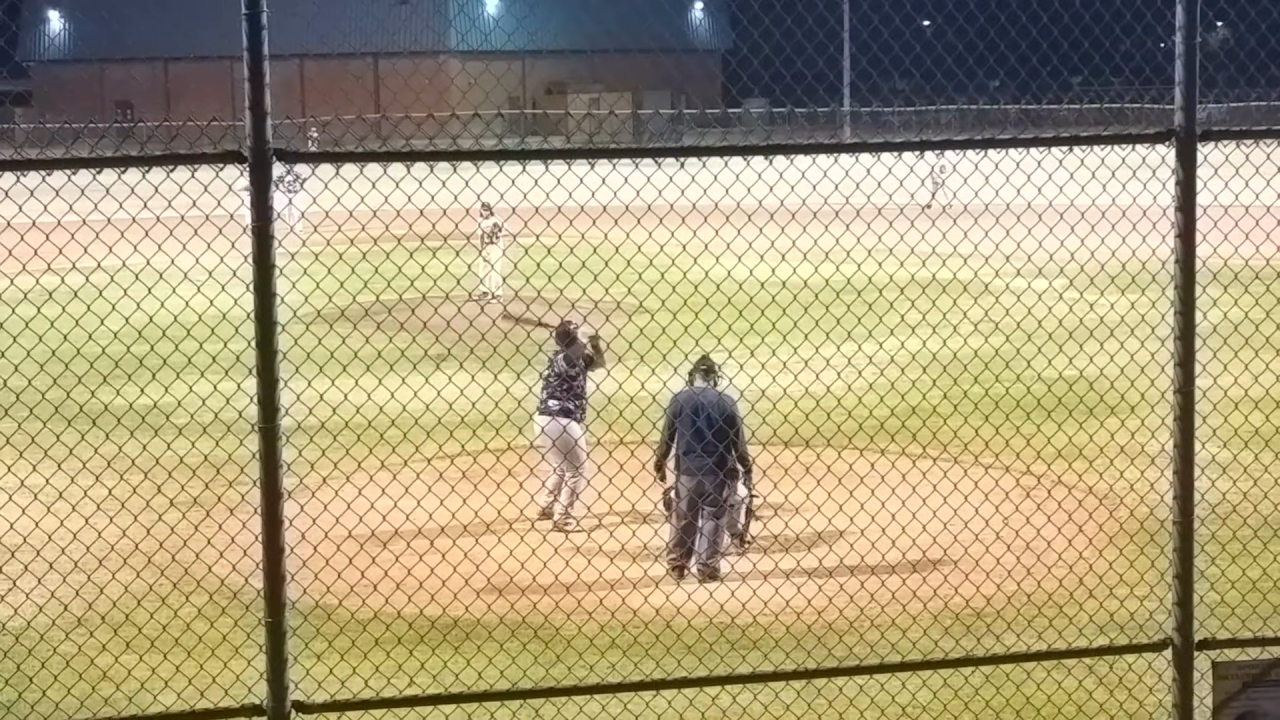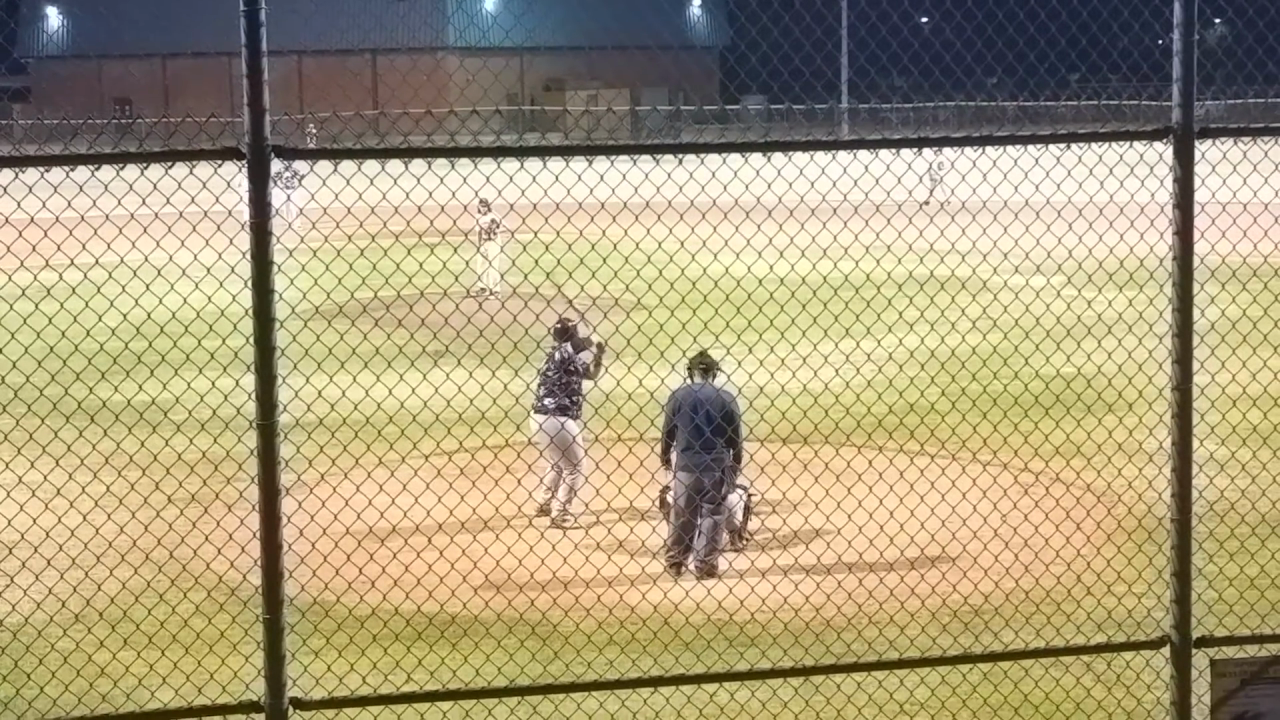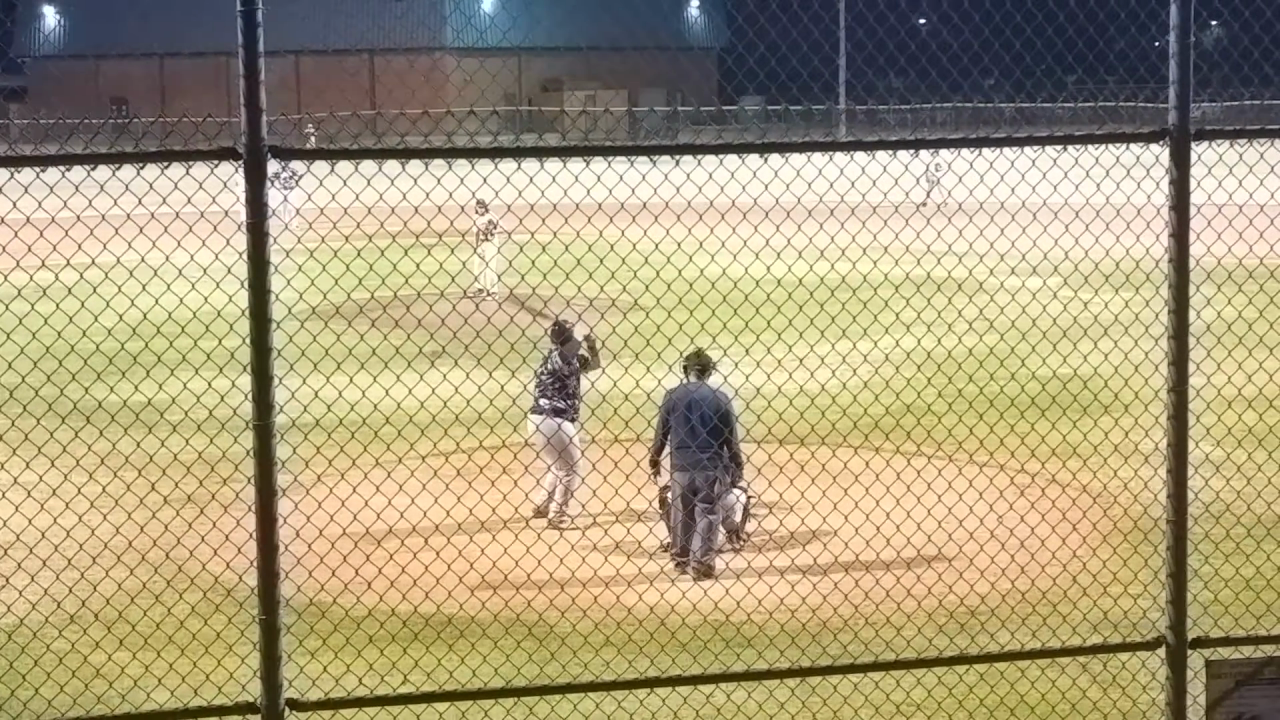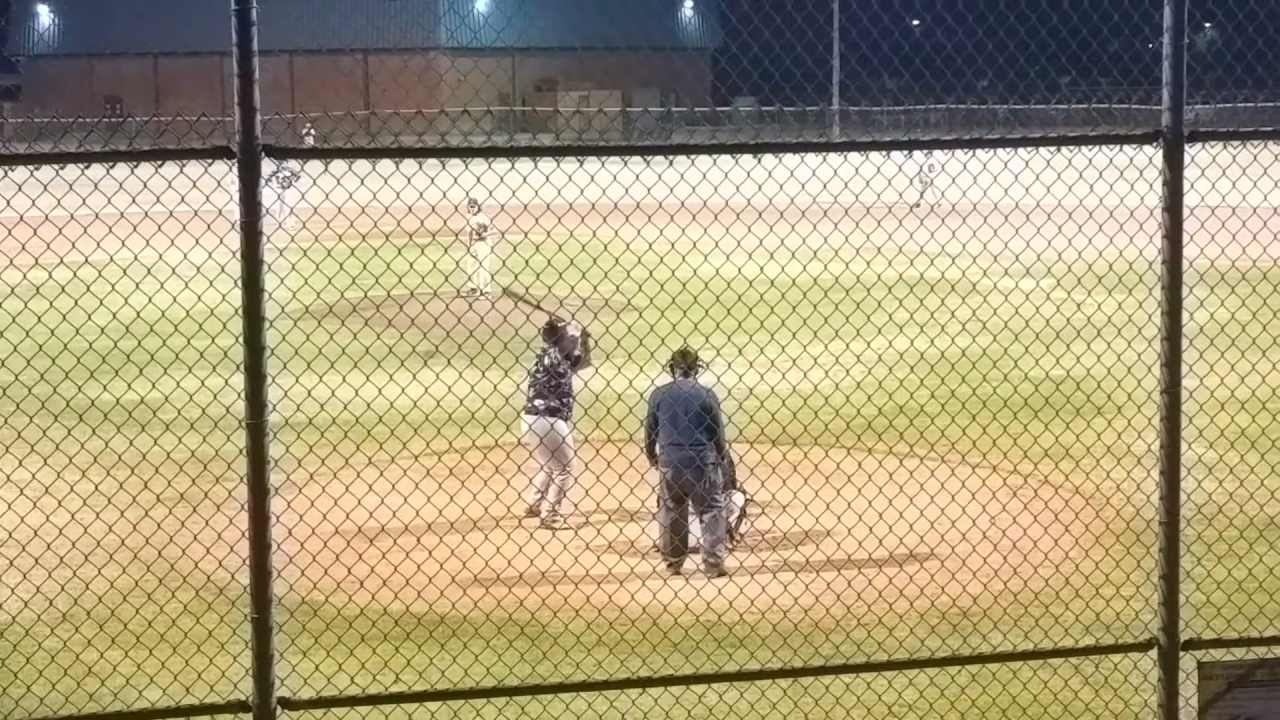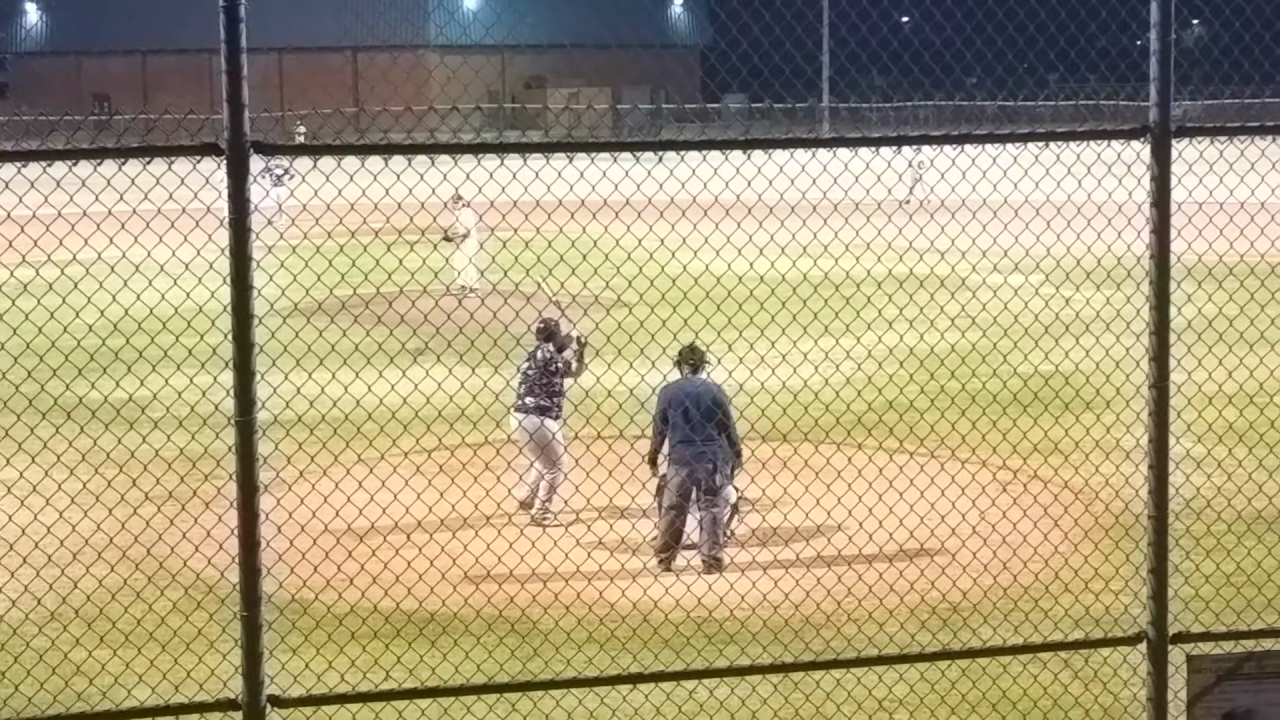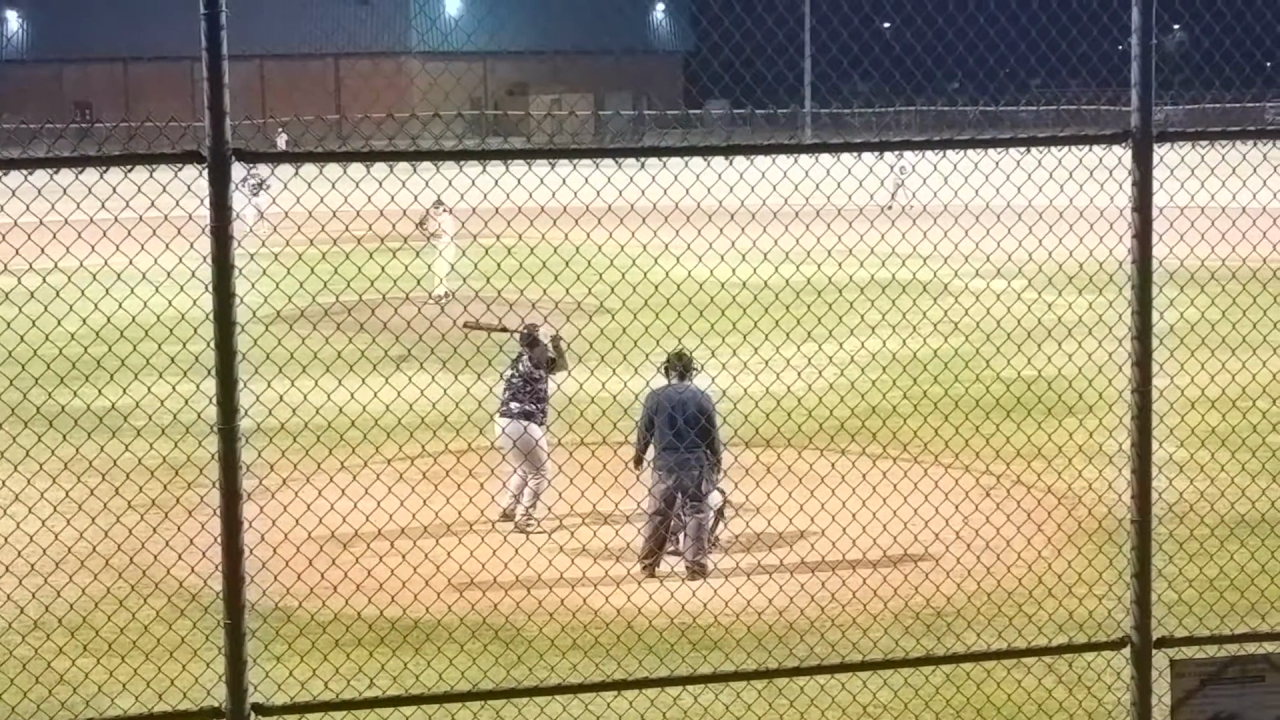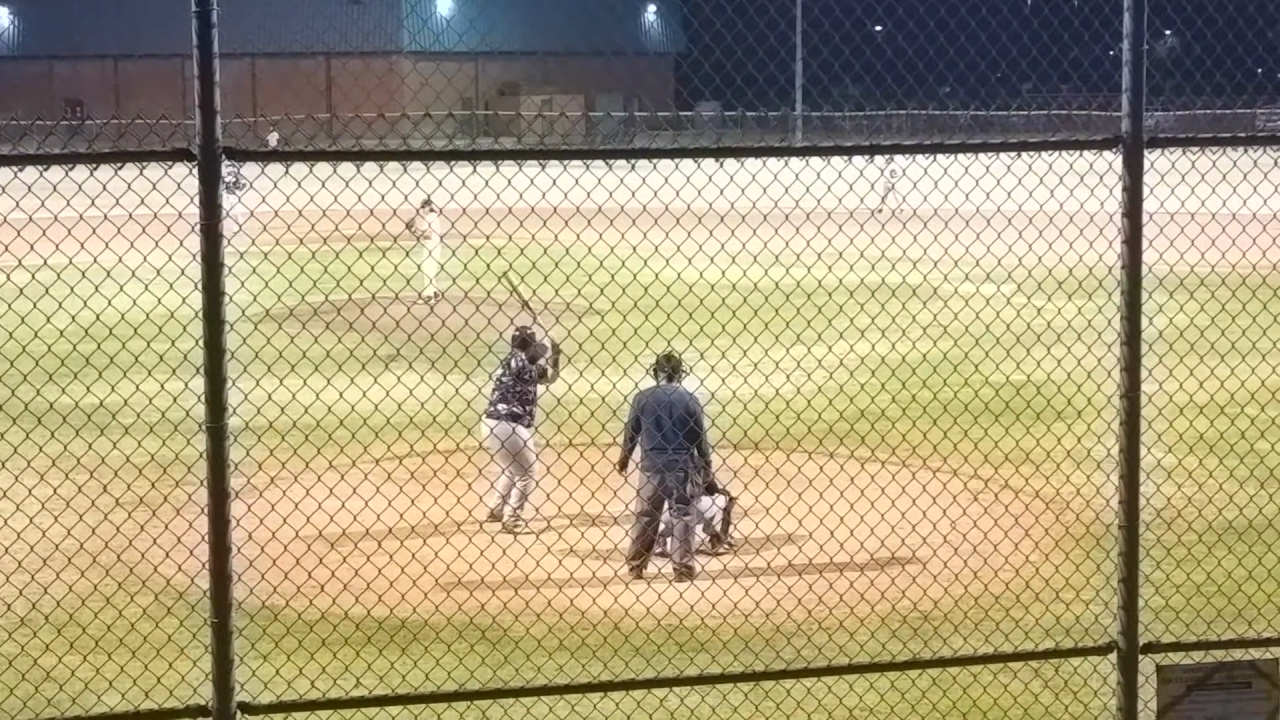
dt=0.5s
person 1, frame 1
left shoulder: (679, 400)
right shoulder: (726, 401)
left elbow: (667, 438)
right elbow: (738, 441)
left wrist: (659, 465)
right wrist: (747, 469)
left hip: (687, 469)
right hip: (718, 470)
left knee: (683, 519)
right knee: (713, 519)
left ankle: (677, 565)
right ankle: (707, 567)
person 1, frame 2
left shoulder: (678, 396)
right shoulder: (725, 398)
left elbow: (667, 434)
right elbow: (736, 436)
left wrist: (665, 457)
right wrist: (736, 461)
left hip: (686, 466)
right hip: (717, 466)
left knee: (681, 516)
right knee: (713, 516)
left ankle: (675, 563)
right ankle: (705, 565)
person 1, frame 3
left shoulder: (673, 396)
right shoulder: (720, 399)
left elbow: (661, 434)
right elbow: (731, 438)
left wrist: (654, 460)
right wrist: (738, 465)
left hip: (681, 465)
right hip: (712, 466)
left knee: (680, 516)
right knee: (708, 516)
left ankle: (681, 560)
right ankle: (701, 565)
person 1, frame 4
left shoulder: (660, 394)
right shoulder: (707, 395)
left elbow: (650, 431)
right elbow: (718, 434)
left wrist: (651, 455)
right wrist: (722, 459)
left hip: (670, 462)
right hip: (702, 462)
left knee: (671, 513)
right knee: (712, 512)
left ankle: (673, 561)
right ankle: (714, 563)
person 1, frame 5
left shoulder: (668, 391)
right shoulder: (715, 390)
left elbow: (659, 429)
right elbow: (728, 428)
left wrist: (653, 456)
right wrist: (737, 453)
left hip: (679, 459)
right hip: (711, 459)
left knee: (672, 510)
right knee: (712, 510)
left ankle: (664, 558)
right ankle: (712, 560)
person 1, frame 6
left shoulder: (655, 397)
right shoulder: (702, 397)
left elbow: (644, 432)
right elbow: (712, 435)
left wrist: (639, 456)
right wrist: (716, 461)
left hip: (665, 465)
right hip: (696, 465)
left knee: (657, 516)
right knee: (696, 516)
left ankle: (648, 564)
right ankle: (695, 566)
person 1, frame 7
left shoulder: (642, 398)
right shoulder: (690, 400)
left elbow: (631, 433)
right elbow: (700, 437)
left wrist: (624, 457)
right wrist: (707, 464)
left hip: (651, 466)
right hip: (683, 467)
left knee: (644, 517)
right knee: (683, 518)
left ankle: (635, 566)
right ankle: (683, 569)
person 2, frame 1
left shoulder: (576, 358)
right shoulder: (559, 360)
left elbow: (599, 363)
right elbow: (571, 358)
left wrist: (596, 345)
right wrist: (583, 342)
left hip: (551, 421)
right hip: (559, 422)
left knee: (559, 468)
right knee: (576, 470)
left ankle: (546, 507)
right ankle: (563, 518)
person 2, frame 2
left shoulder: (571, 358)
right shoulder: (559, 354)
left elbow: (591, 374)
right elbow: (579, 344)
left wrist: (598, 356)
right wrist: (593, 346)
left hip: (548, 419)
right hip: (555, 420)
left knee: (558, 464)
right knee: (574, 467)
left ankle: (544, 504)
right ankle: (561, 515)
person 2, frame 3
left shoulder: (572, 359)
right shoulder: (554, 359)
left elbow: (594, 365)
right elbow: (567, 354)
left wrist: (591, 346)
right wrist: (579, 340)
left hip: (556, 421)
right hip: (552, 421)
left knee: (558, 466)
right knee: (570, 469)
left ankle: (543, 507)
right ankle: (558, 516)
person 2, frame 4
left shoulder: (558, 357)
right shoulder: (549, 356)
left elbow: (583, 361)
right elbow: (566, 351)
right wrist: (572, 335)
left hip: (539, 420)
right hip: (547, 421)
left knee: (549, 465)
right knee: (564, 468)
left ankle: (535, 506)
right ankle: (551, 515)
person 2, frame 5
left shoulder: (555, 357)
right shoulder: (542, 353)
left elbow: (575, 372)
right elbow: (562, 344)
left wrist: (580, 351)
right wrist: (572, 336)
left hip: (527, 418)
right hip: (535, 419)
left knee: (542, 462)
right knee: (555, 466)
left ankle: (528, 499)
right ankle: (541, 513)
person 2, frame 6
left shoulder: (535, 361)
right shoulder: (524, 361)
left elbow: (562, 365)
right elbow: (540, 360)
left wrist: (557, 345)
right wrist: (544, 341)
left hip: (510, 424)
right hip: (520, 424)
left knee: (523, 469)
right knee: (539, 472)
left ankle: (509, 510)
right ankle: (525, 519)
person 2, frame 7
left shoulder: (528, 365)
right shoulder: (515, 360)
left elbow: (549, 377)
right elbow: (535, 354)
left wrist: (555, 357)
right wrist: (546, 346)
left hip: (498, 425)
right hip: (507, 426)
left knee: (511, 469)
right knee: (526, 473)
left ankle: (495, 510)
right ankle: (512, 520)
